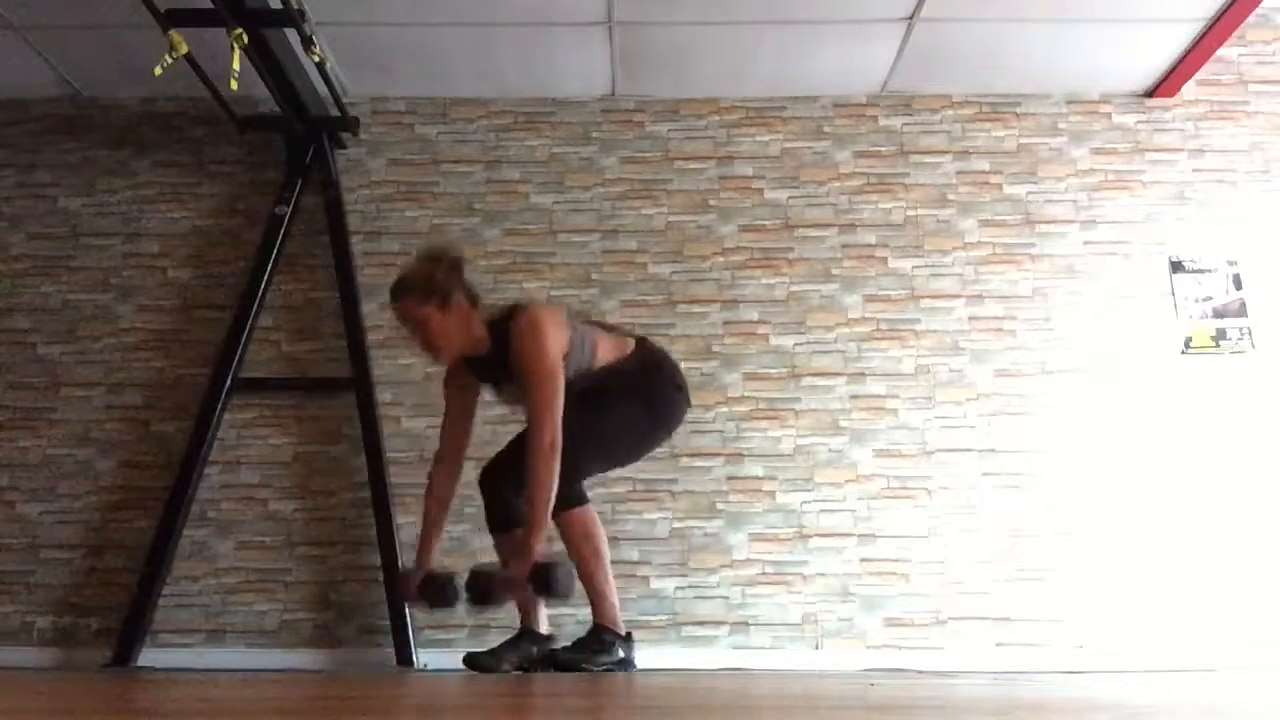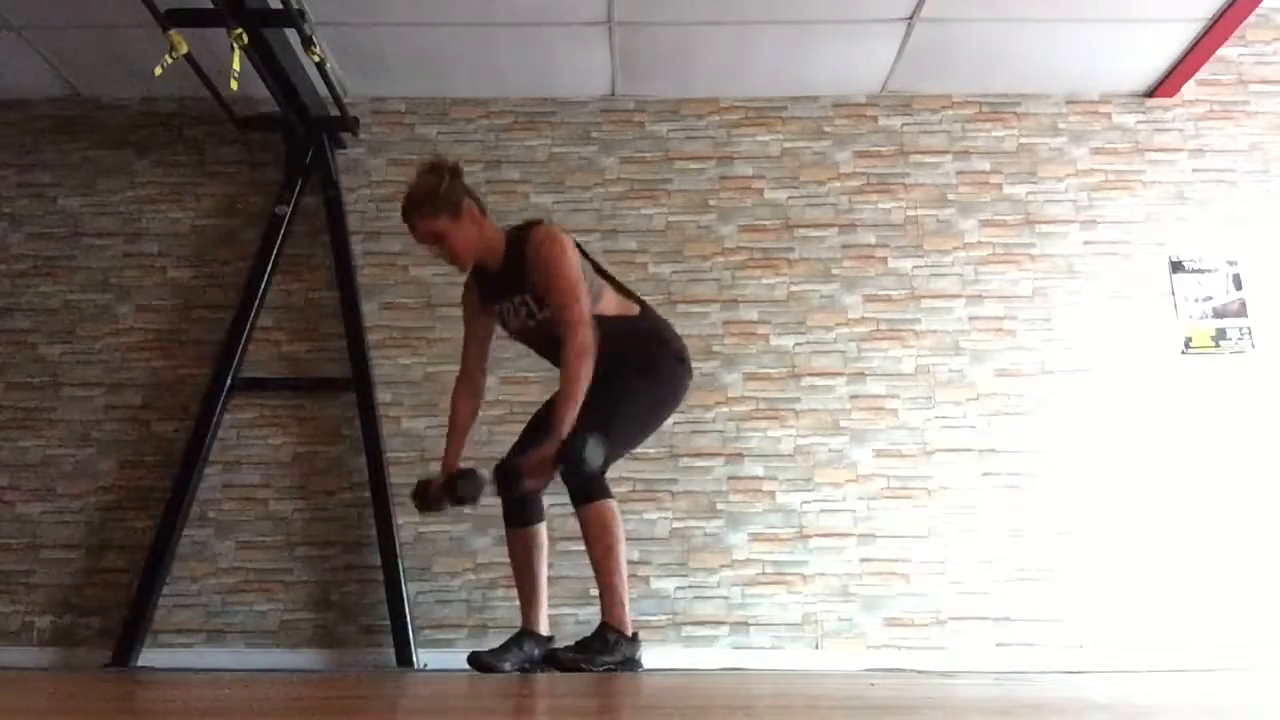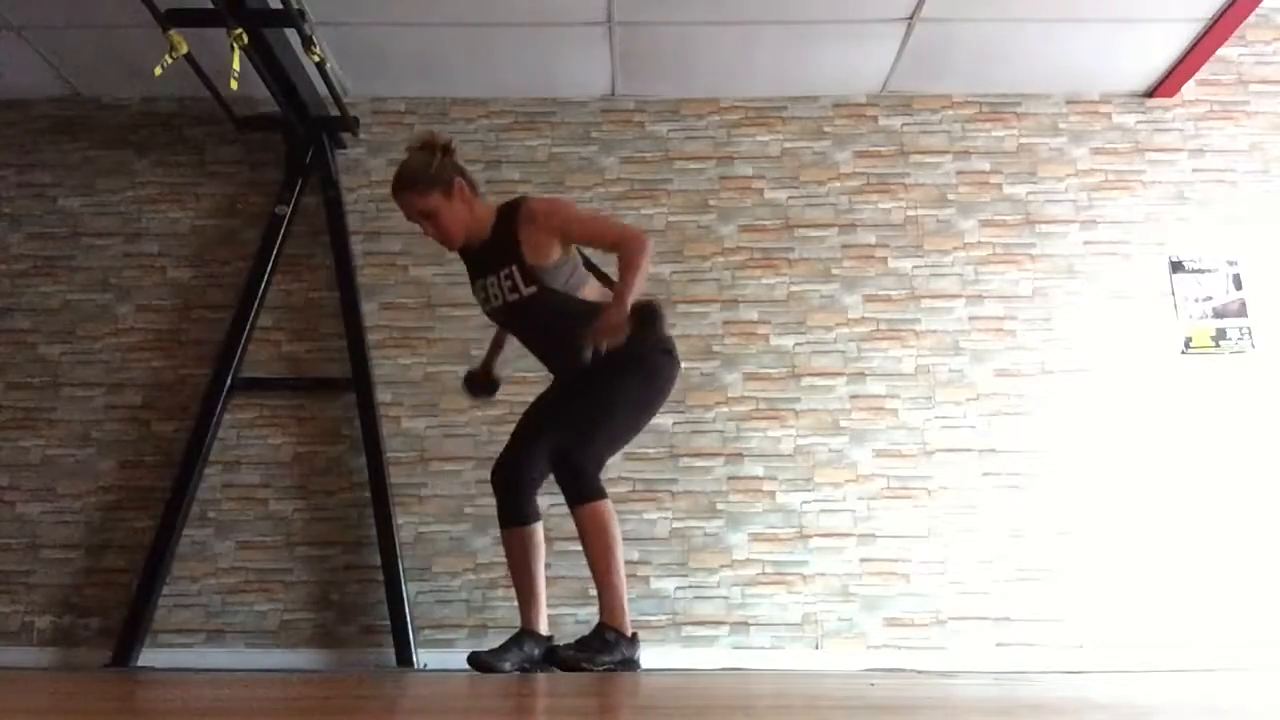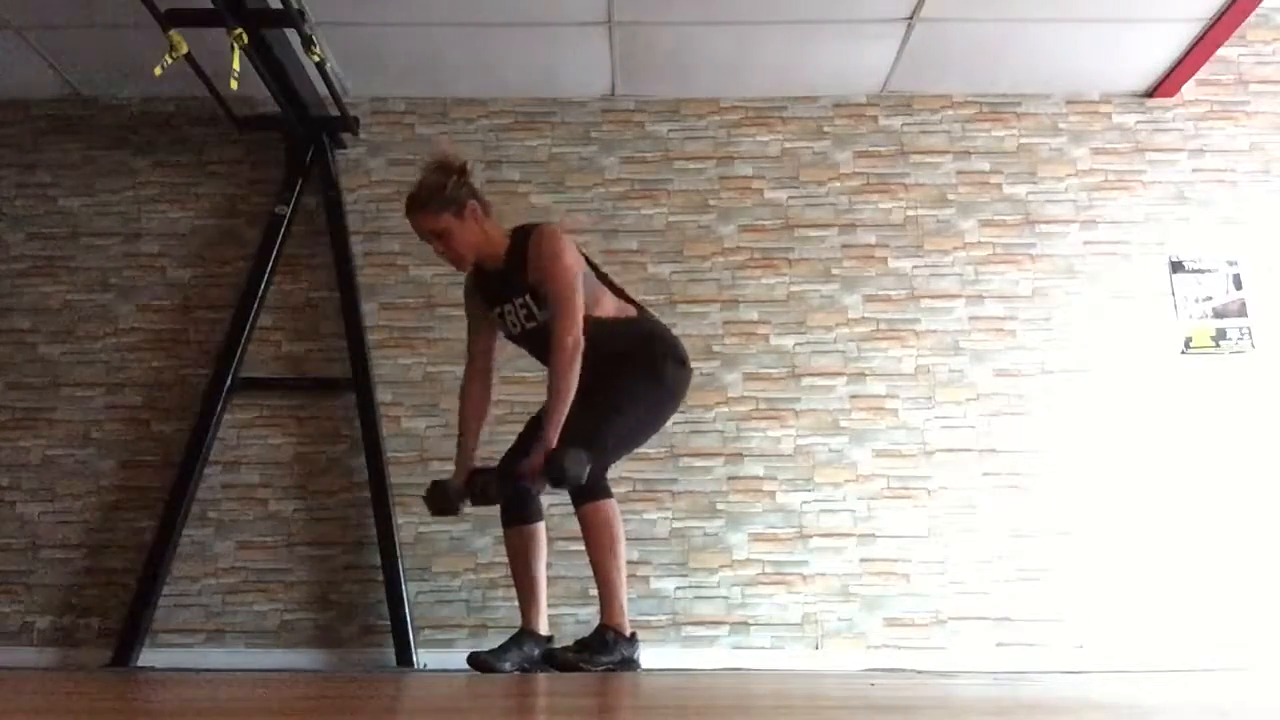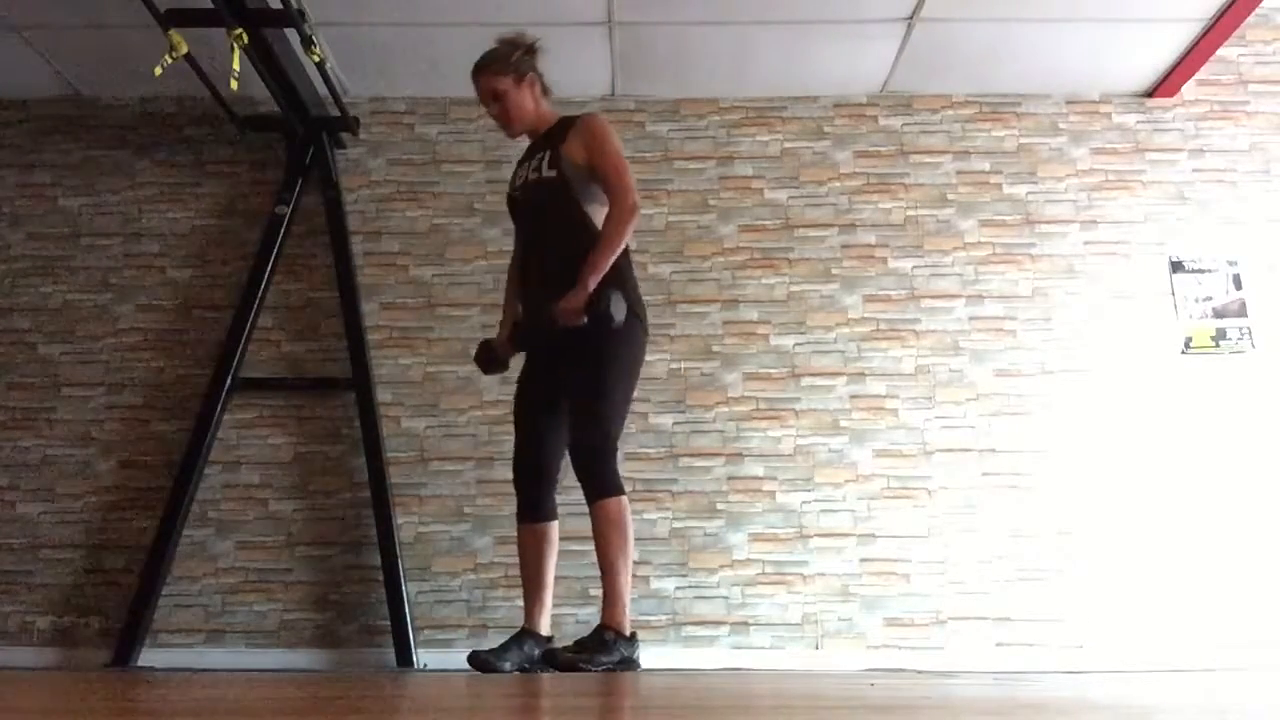
dt=0.3s
person 1, frame 1
left shoulder: (530, 329)
right shoulder: (465, 366)
left elbow: (548, 443)
right elbow: (447, 458)
left wrist: (531, 548)
right wrist: (423, 559)
left hip: (651, 390)
right hip: (595, 402)
left knee: (554, 483)
right knee: (499, 480)
left ankle: (613, 637)
right ankle: (534, 634)
person 1, frame 2
left shoulder: (544, 246)
right shoulder: (478, 288)
left elbow: (581, 345)
right elbow: (470, 379)
left wrist: (555, 442)
right wrist: (449, 467)
left hip: (652, 361)
right hip: (597, 375)
left knee: (577, 461)
right knee: (514, 477)
left ankle: (619, 636)
right ankle: (535, 635)
person 1, frame 3
left shoulder: (533, 218)
right shoulder: (473, 256)
left elbow: (635, 242)
left wrist: (623, 310)
right wrist: (492, 357)
left hip: (638, 359)
right hip: (582, 370)
left knee: (573, 457)
right knee: (512, 475)
left ankle: (617, 635)
right ankle: (534, 634)
person 1, frame 4
left shoulder: (546, 245)
right shoulder: (479, 286)
left elbow: (570, 343)
right elbow: (477, 375)
left wrist: (548, 442)
right wrist: (463, 466)
left hip: (651, 366)
right hip: (597, 381)
right knee: (513, 479)
left ankle: (617, 636)
right ankle: (534, 636)
person 1, frame 5
left shoulder: (586, 131)
right shoulder: (527, 161)
left elbow: (626, 203)
left wrist: (586, 286)
right wrist: (509, 320)
left hip: (603, 319)
right hip: (551, 329)
left knee: (592, 459)
right knee: (532, 473)
left ankle: (617, 633)
right ankle: (535, 634)
